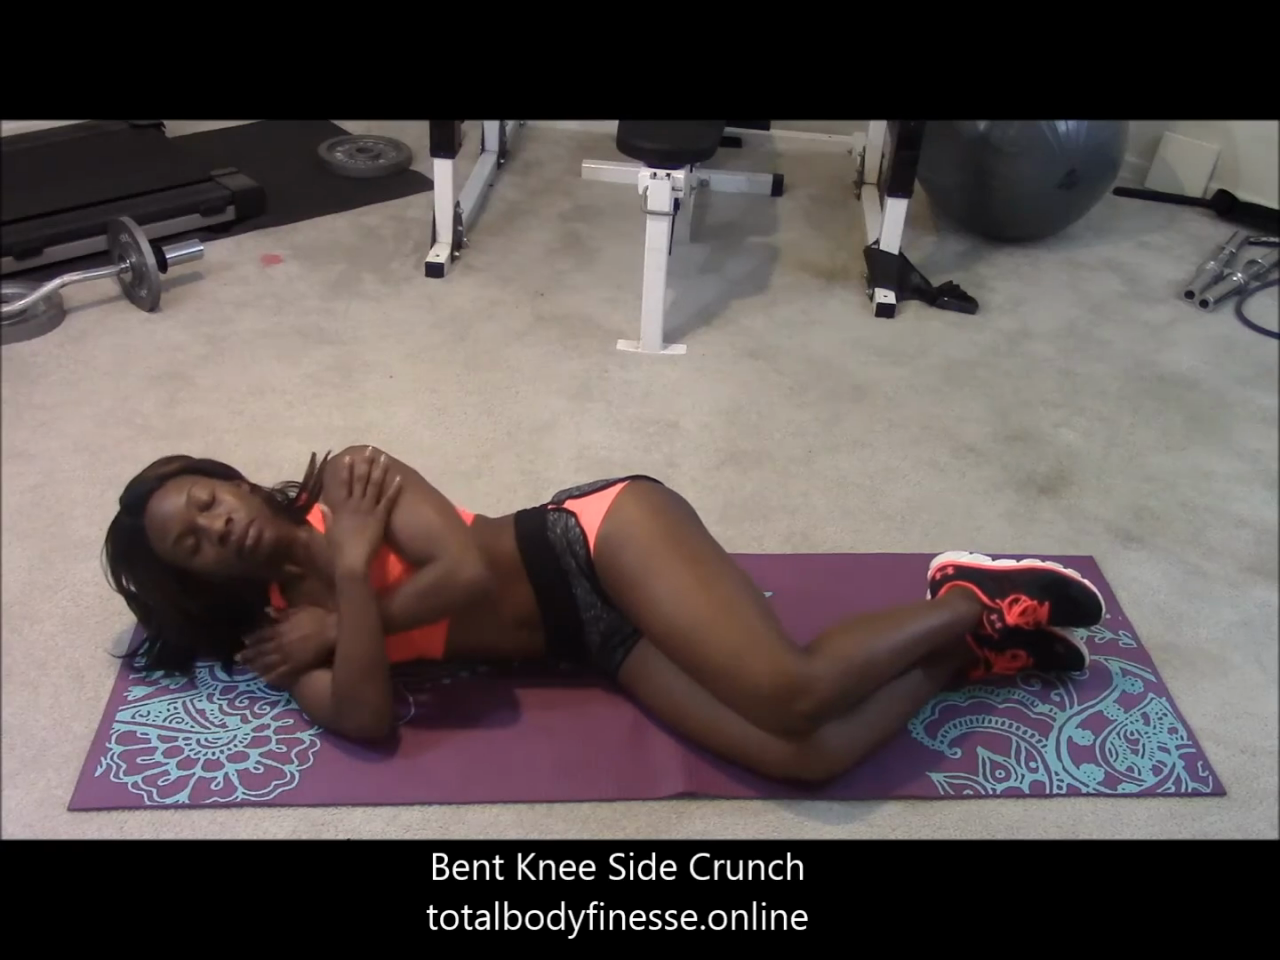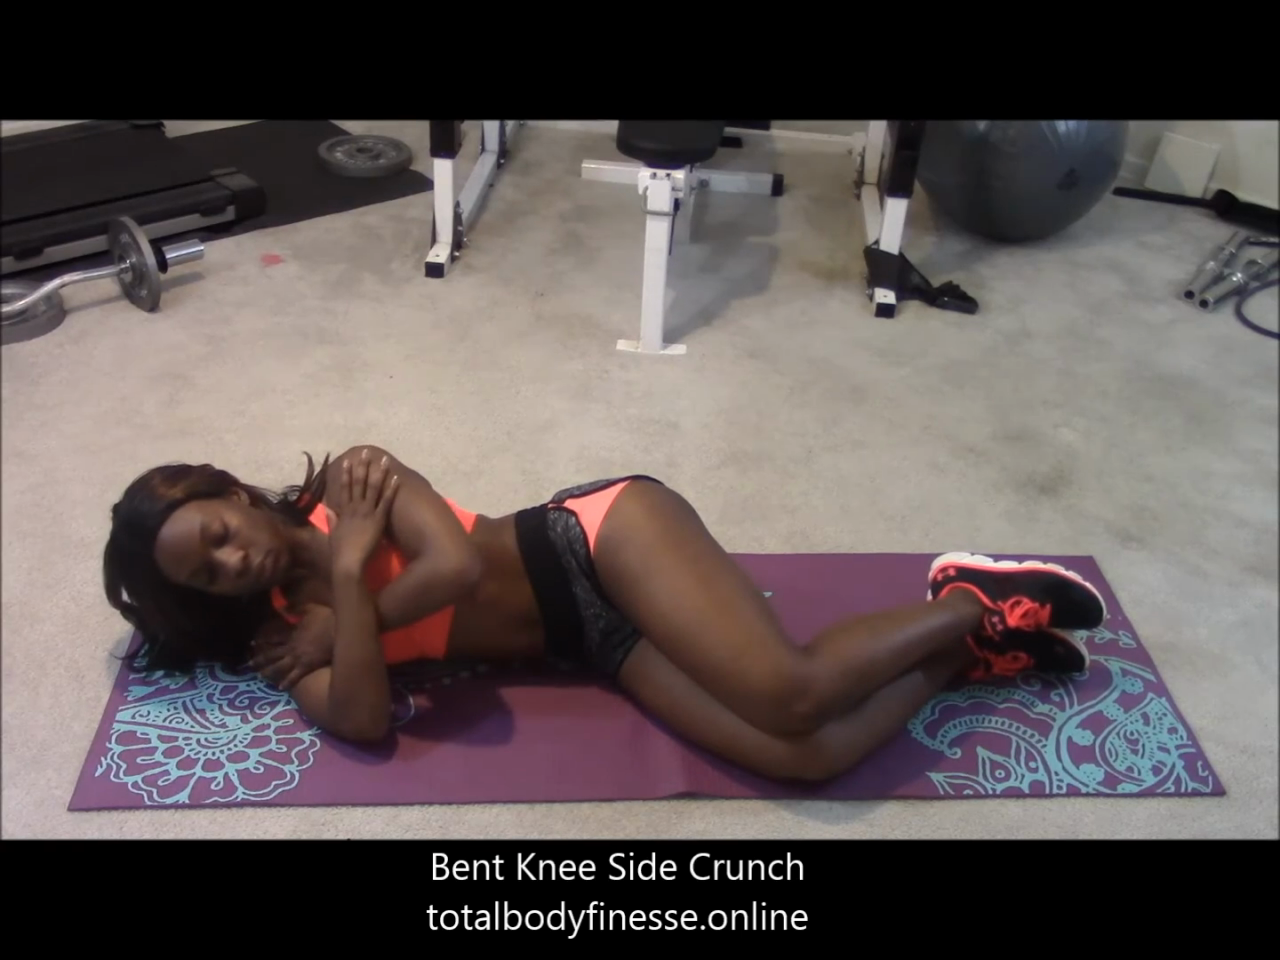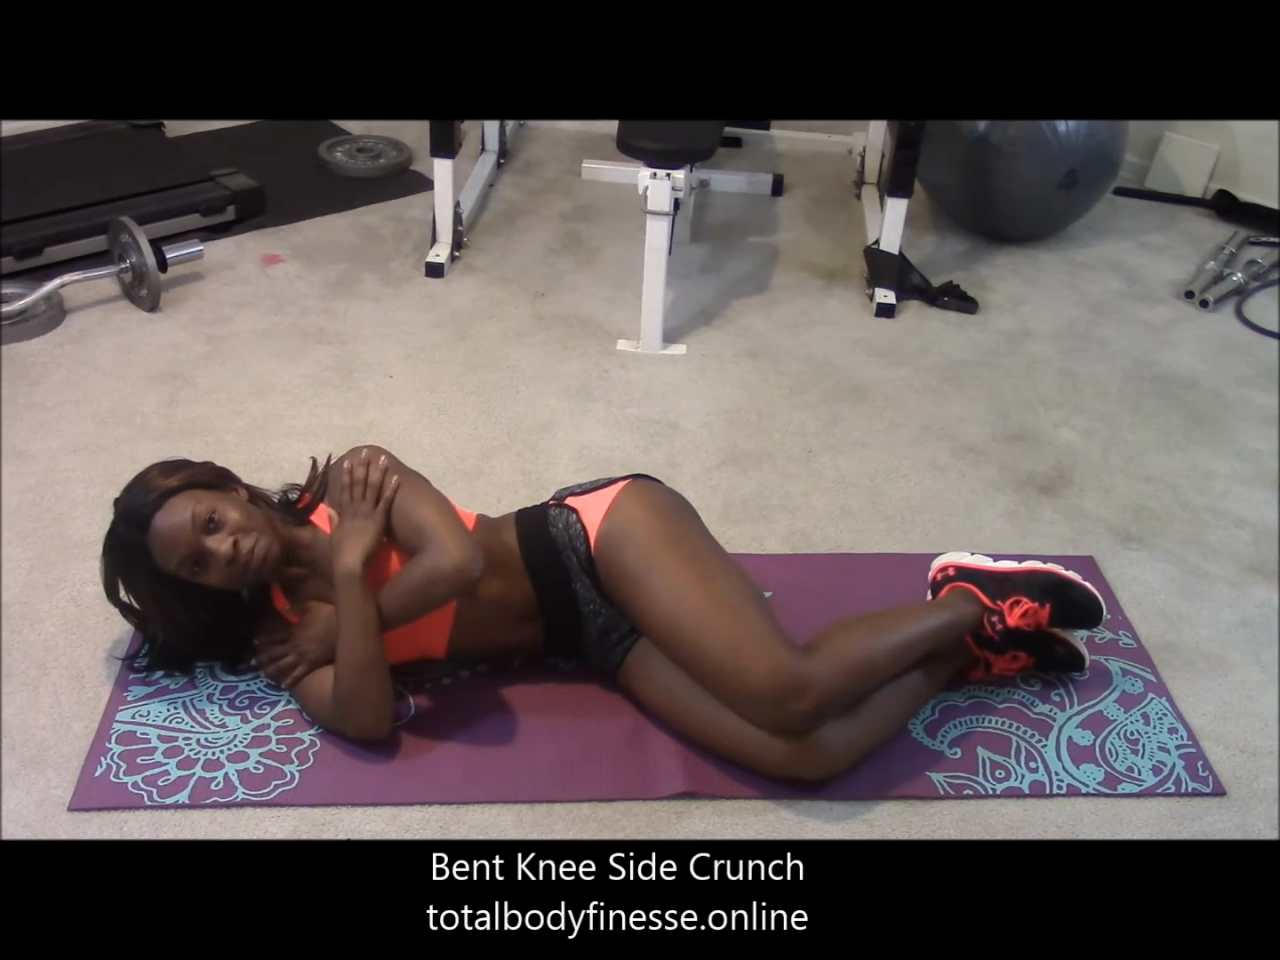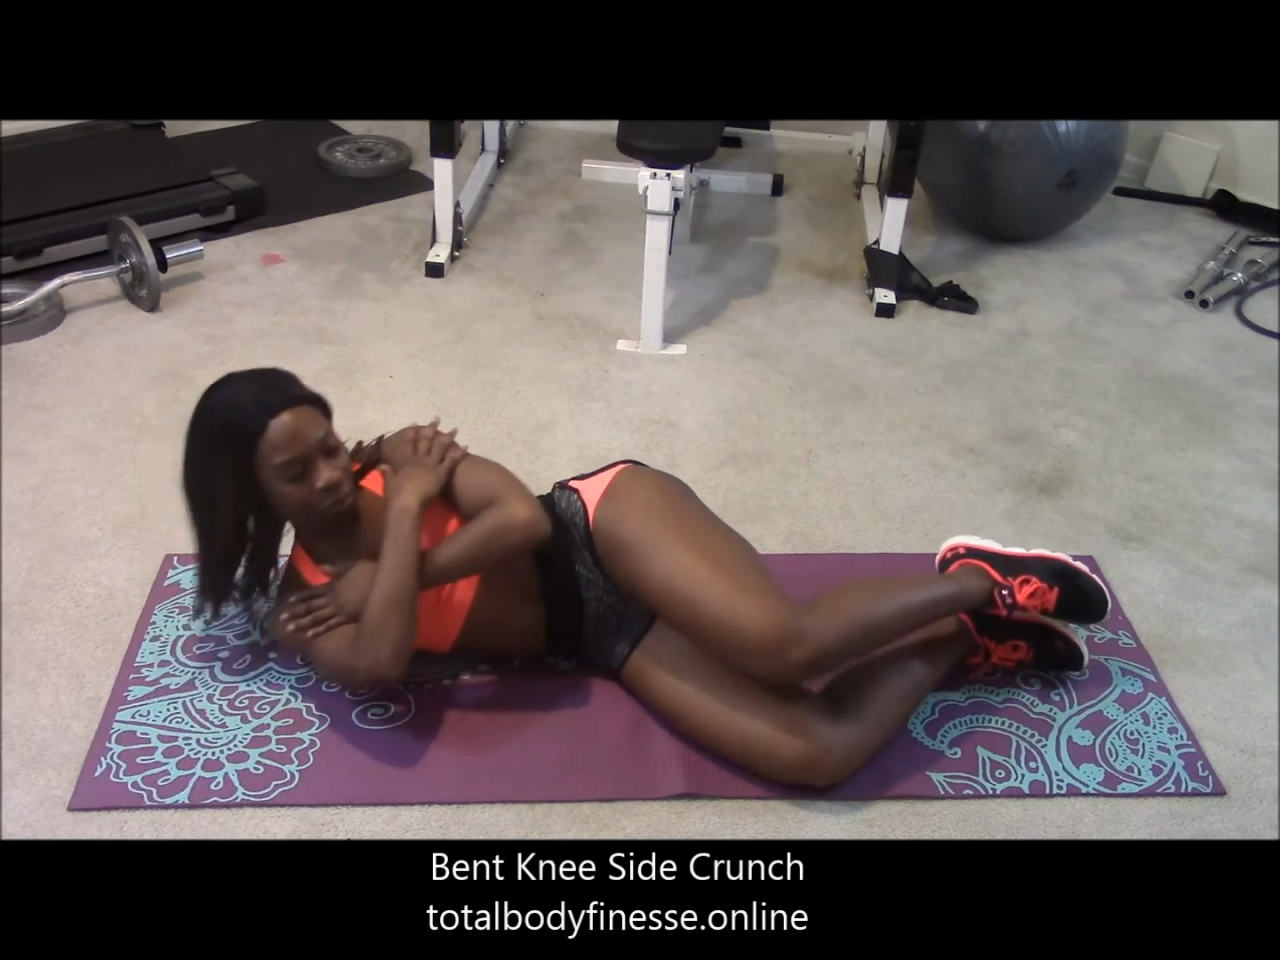
dt=1s
person 1, frame 1
left shoulder: (344, 479)
right shoulder: (279, 629)
left elbow: (465, 572)
right elbow: (366, 717)
left wrist: (347, 612)
right wrist: (350, 572)
left hip: (601, 532)
right hip: (598, 639)
left knee: (795, 695)
right knee: (807, 751)
left ankle: (972, 595)
right ankle: (968, 645)
person 1, frame 2
left shoulder: (351, 478)
right shoulder: (282, 631)
left elbow: (457, 566)
right elbow: (362, 720)
left wrist: (348, 614)
right wrist: (346, 571)
left hip: (603, 534)
right hip: (596, 642)
left knee: (792, 696)
right knee: (805, 753)
left ankle: (975, 600)
right ankle: (968, 644)
person 1, frame 3
left shoulder: (351, 479)
right shoulder: (282, 629)
left elbow: (458, 560)
right elbow: (366, 721)
left wrist: (350, 612)
right wrist: (350, 569)
left hip: (602, 533)
right hip: (596, 639)
left knee: (791, 693)
right knee: (807, 752)
left ankle: (976, 601)
right ankle: (966, 641)
person 1, frame 4
left shoulder: (394, 460)
right shoulder: (304, 603)
left elbow: (526, 518)
right elbow: (377, 663)
left wrist: (402, 566)
right wrist: (407, 510)
left hip: (609, 524)
right hip: (600, 638)
left knee: (787, 645)
right knee: (821, 752)
left ankle: (977, 583)
right ankle: (966, 637)
